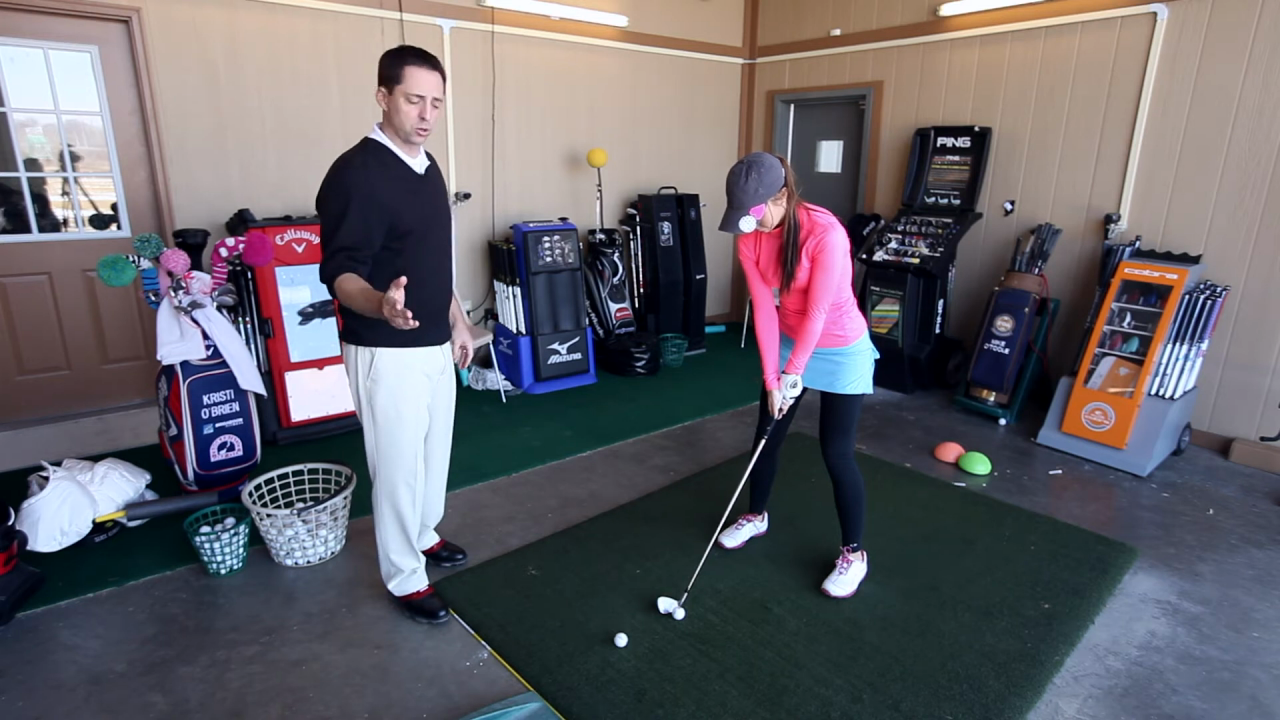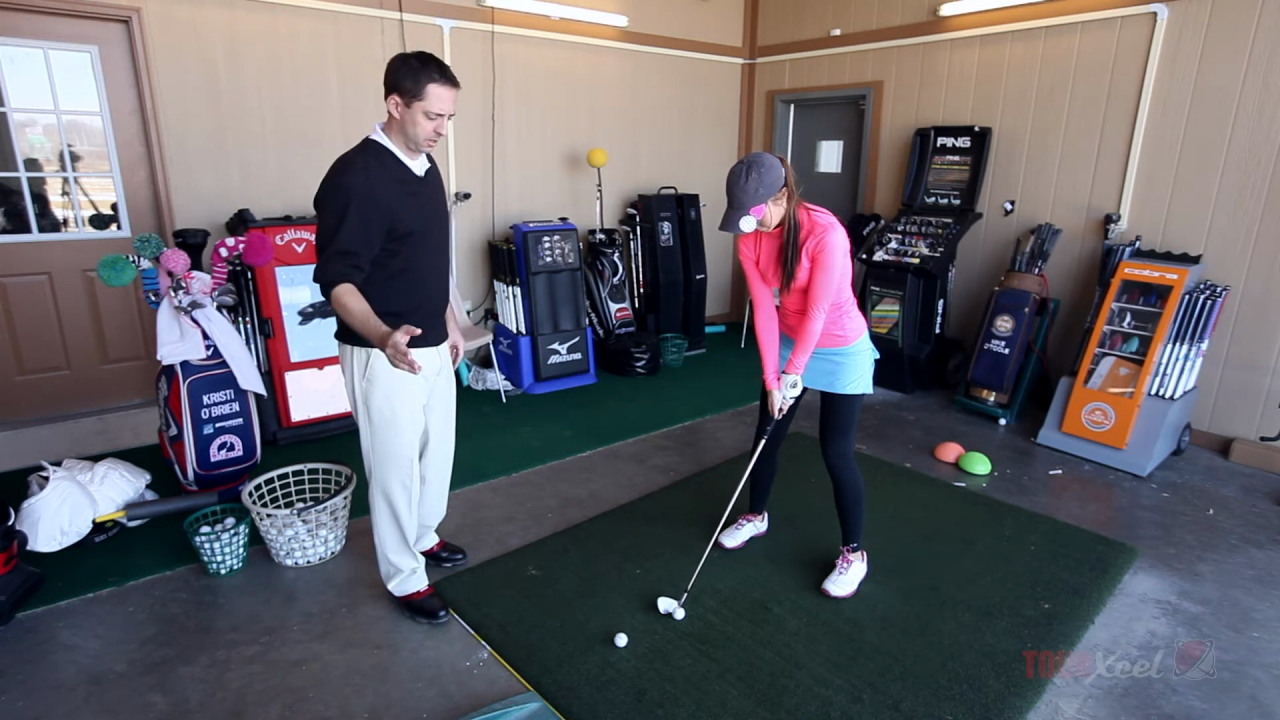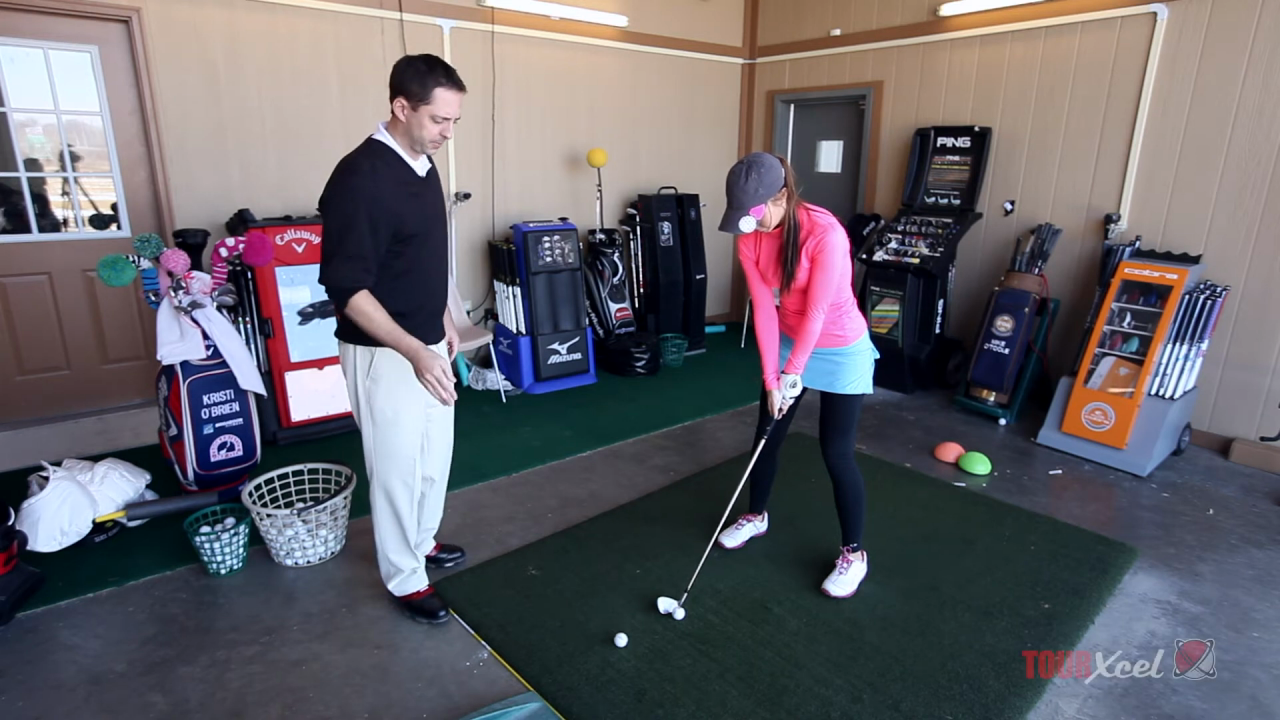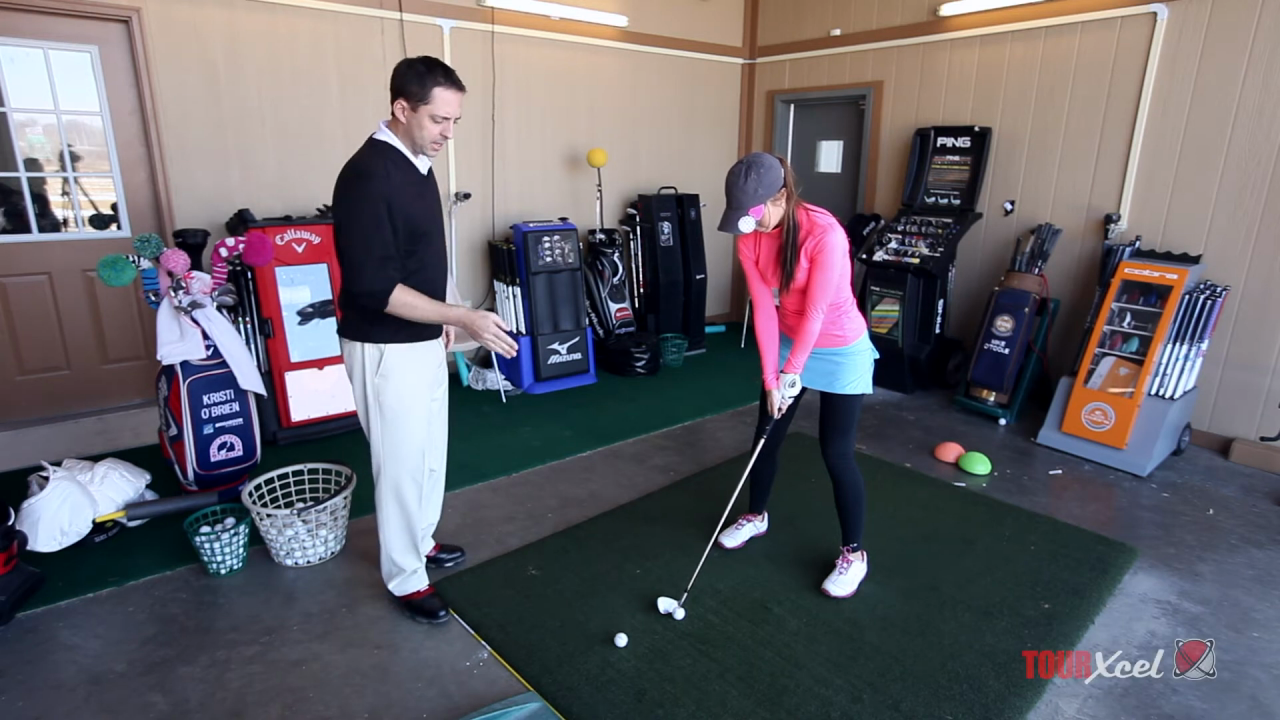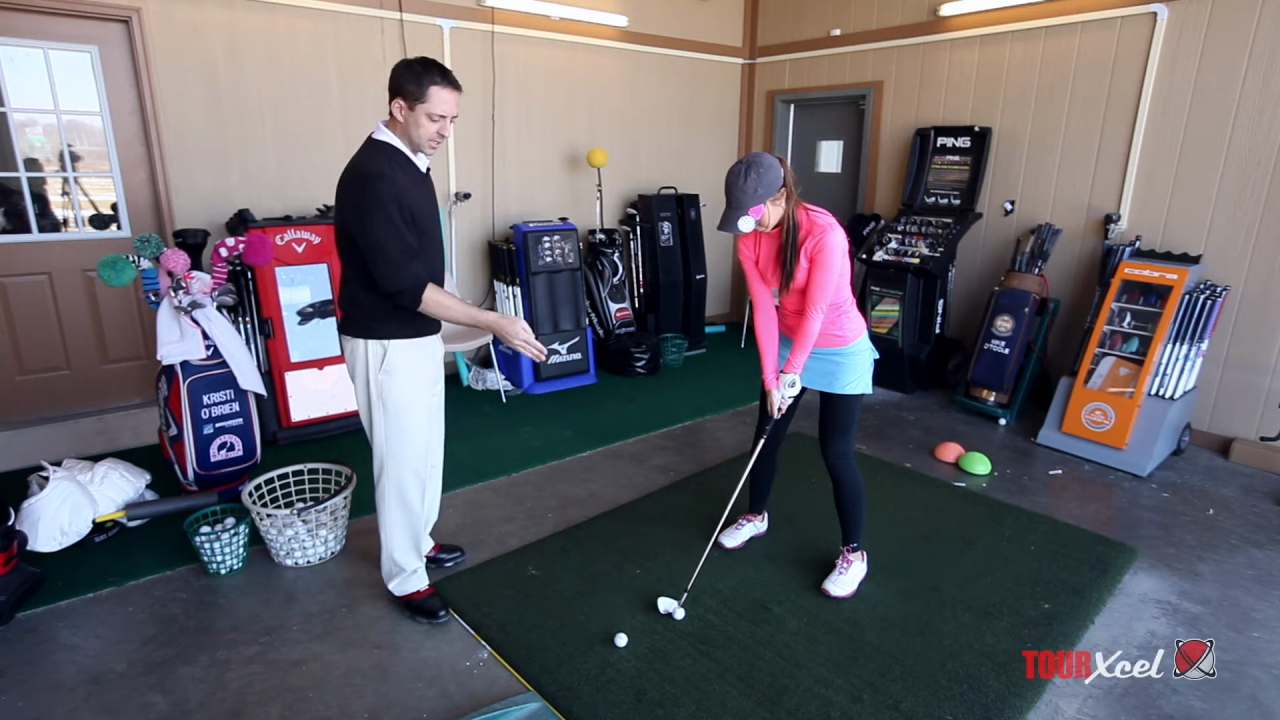
dt=0.3s
person 1, frame 1
left shoulder: (427, 167)
right shoulder: (355, 174)
right elbow: (340, 274)
left wrist: (457, 320)
right wrist: (381, 303)
left hip: (434, 345)
right hip: (387, 353)
left knee: (434, 454)
right knee: (399, 467)
left ankle: (422, 535)
right ankle: (405, 579)
person 1, frame 2
left shoulder: (427, 167)
right shoulder: (355, 176)
right elbow: (336, 279)
left wrist: (450, 322)
right wrist: (382, 337)
left hip: (432, 347)
right hip: (382, 357)
left knee: (437, 454)
right knee: (396, 467)
left ankle: (423, 536)
right ankle: (404, 578)
person 1, frame 3
left shoulder: (423, 166)
right shoulder: (359, 177)
right elbow: (345, 286)
left wrist: (444, 324)
right wrist: (412, 352)
left hip: (424, 344)
right hip: (382, 353)
left knee: (435, 456)
right knee: (397, 467)
left ankle: (421, 541)
right ankle: (405, 577)
person 1, frame 4
left shoulder: (417, 164)
right shoulder: (368, 177)
right elbow: (374, 287)
left wrist: (445, 321)
right wrist: (464, 317)
left hip: (423, 340)
right hip: (385, 349)
left knee: (430, 454)
right knee: (403, 463)
left ankle: (419, 540)
right ankle: (405, 577)
person 1, frame 5
left shoulder: (410, 163)
right shoulder: (373, 177)
right elbow: (405, 284)
left wrist: (458, 327)
right wrist: (494, 322)
left hip: (419, 336)
right hip: (385, 344)
left knee: (426, 451)
right knee: (403, 460)
left ankle: (417, 540)
right ankle: (405, 576)
person 2, frame 1
left shoulder: (826, 233)
right shoulder: (749, 237)
left elbow: (818, 311)
right elbow: (764, 307)
left wrist: (794, 374)
right wrist: (772, 380)
left hip: (840, 351)
right hip: (789, 342)
left knee: (836, 452)
right knee: (766, 435)
left ankle: (854, 554)
right ankle: (756, 516)
person 2, frame 2
left shoulder: (825, 233)
right shoulder: (749, 236)
left elbow: (817, 311)
right elbow: (763, 307)
left wrist: (793, 374)
right wrist: (772, 379)
left hip: (840, 351)
right hip: (788, 342)
left knee: (836, 453)
right knee: (767, 436)
left ankle: (854, 554)
right ankle: (756, 516)
person 2, frame 3
left shoulder: (826, 233)
right shoulder: (749, 237)
left elbow: (816, 311)
right elbow: (764, 307)
left wrist: (793, 375)
right wrist: (771, 380)
left hip: (841, 351)
right hip: (789, 343)
left knee: (836, 452)
right knee: (766, 436)
left ankle: (854, 554)
right ankle: (756, 516)
person 2, frame 4
left shoulder: (825, 234)
right shoulder: (749, 236)
left elbow: (815, 312)
right elbow: (763, 307)
left wrist: (792, 374)
right wrist: (771, 380)
left hip: (840, 351)
right hip: (788, 343)
left knee: (836, 453)
right knee: (766, 436)
left ankle: (854, 554)
right ankle: (756, 516)
person 2, frame 5
left shoulder: (824, 233)
right shoulder: (749, 237)
left elbow: (815, 311)
right elbow: (763, 307)
left wrist: (791, 374)
right wrist: (771, 379)
left hip: (840, 351)
right hip: (788, 343)
left knee: (836, 452)
right knee: (766, 436)
left ankle: (853, 554)
right ankle: (756, 516)
